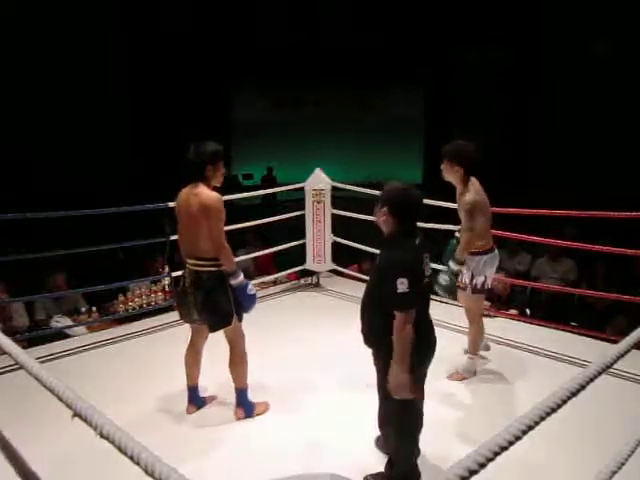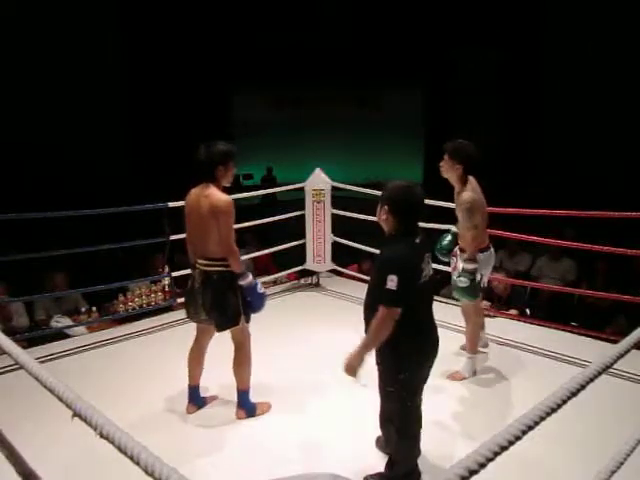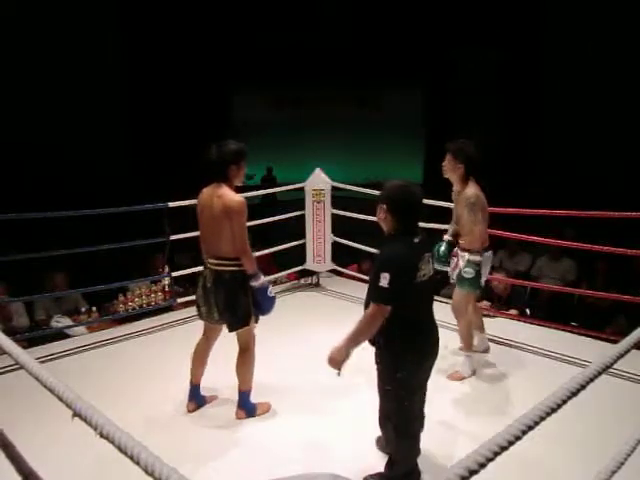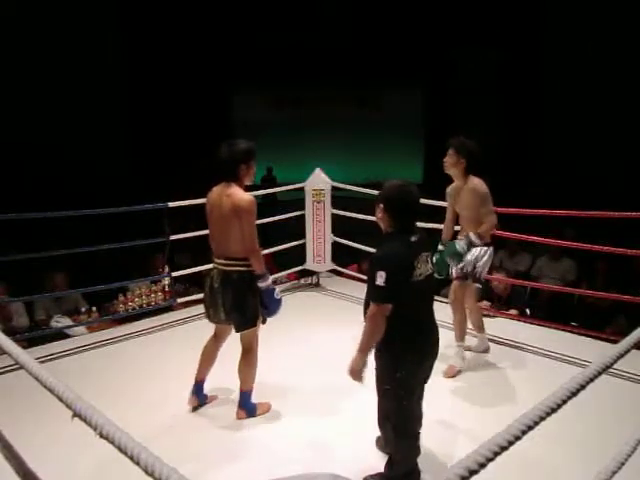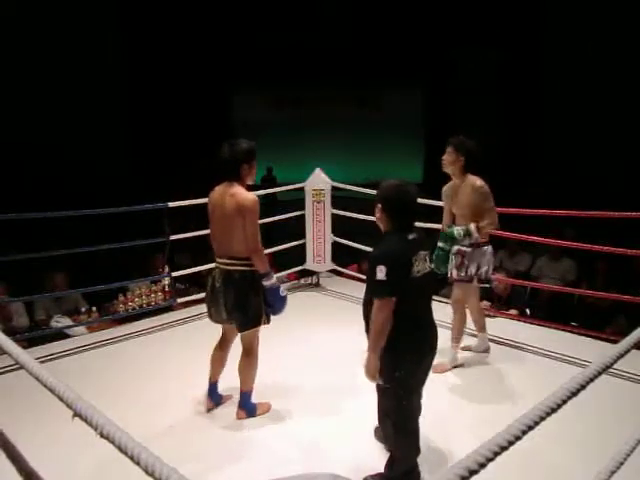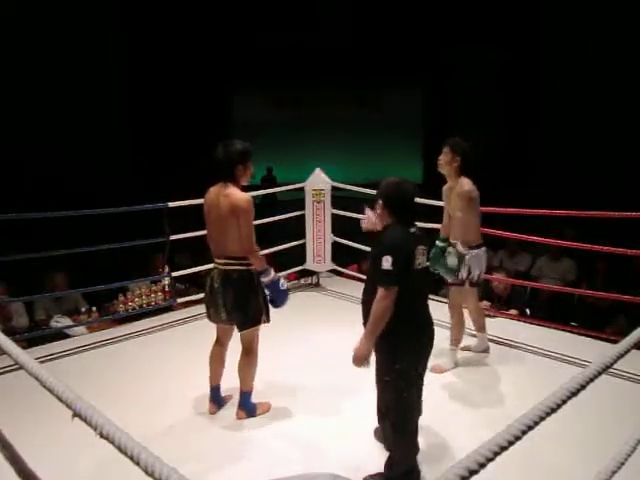
dt=0.2s
person 1, frame 1
left shoulder: (397, 258)
right shoulder: (412, 243)
left elbow: (404, 320)
left wrist: (399, 367)
left hip: (402, 350)
right hip: (418, 344)
left knee: (398, 408)
right knee: (404, 406)
right ankle: (395, 442)
person 1, frame 2
left shoulder: (395, 256)
right shoulder: (417, 243)
left elbow: (388, 315)
left wrist: (359, 353)
left hip: (401, 350)
right hip: (422, 341)
left knee: (398, 409)
right knee: (407, 403)
right ankle: (396, 442)
person 1, frame 3
left shoulder: (392, 255)
right shoulder: (420, 244)
left elbow: (378, 312)
left wrist: (345, 347)
left hip: (400, 349)
right hip: (424, 340)
left knee: (396, 409)
right knee: (410, 404)
right ankle: (401, 444)
person 1, frame 4
left shoulder: (388, 254)
right shoulder: (421, 243)
left elbow: (379, 312)
left wrist: (361, 355)
left hip: (401, 348)
right hip: (425, 340)
left knee: (396, 409)
right knee: (408, 403)
right ankle: (398, 443)
person 1, frame 5
left shoulder: (386, 250)
right shoulder: (418, 242)
left elbow: (384, 307)
left wrist: (373, 353)
left hip: (399, 345)
right hip: (424, 338)
left knee: (396, 406)
right knee: (406, 400)
right ankle: (392, 434)
person 1, frame 6
left shoulder: (391, 242)
right shoulder: (413, 235)
left elbow: (386, 296)
left wrist: (366, 339)
right wrist: (378, 226)
left hip: (398, 338)
right hip: (418, 332)
left knee: (395, 401)
right knee: (406, 395)
right ankle: (392, 434)
person 2, frame 1
left shoulder: (182, 196)
right shoulder: (212, 200)
left elbow: (182, 240)
right elbow: (221, 247)
right wrist: (237, 279)
left hip: (191, 275)
right hip: (212, 278)
left knee: (197, 338)
right knee: (236, 339)
left ankle: (194, 399)
right ankle: (243, 404)
person 2, frame 2
left shoulder: (191, 196)
right shoulder: (222, 201)
left elbow: (189, 240)
right elbow: (230, 249)
right wrist: (247, 279)
left hip: (200, 275)
right hip: (221, 277)
left knee: (201, 338)
right knee: (242, 341)
left ankle: (194, 399)
right ankle: (244, 405)
person 2, frame 3
left shoulder: (203, 196)
right shoulder: (235, 201)
right elbow: (243, 249)
right wrist: (258, 280)
left hip: (211, 274)
right hip: (233, 277)
left knee: (208, 337)
right knee: (246, 342)
left ankle: (194, 397)
right ankle: (245, 405)
person 2, frame 4
left shoulder: (213, 195)
right shoulder: (245, 201)
right elbow: (252, 249)
right wrist: (265, 281)
left hip: (218, 274)
right hip: (240, 277)
left knee: (218, 335)
right knee: (249, 344)
left ankle: (197, 393)
right ankle: (245, 406)
person 2, frame 5
left shoulder: (215, 195)
right shoulder: (247, 200)
right elbow: (255, 248)
right wrist: (269, 279)
left hip: (220, 274)
right hip: (242, 277)
left knee: (226, 337)
right knee: (249, 344)
left ankle: (212, 395)
right ankle: (245, 406)
person 2, frame 6
left shoulder: (211, 195)
right shoulder: (242, 200)
right elbow: (249, 247)
right wrist: (268, 274)
left hip: (218, 274)
right hip: (240, 277)
left knee: (221, 339)
right knee: (249, 343)
left ankle: (215, 398)
right ankle: (245, 405)
person 3, frame 1
left shoulder: (469, 199)
right shoulder: (469, 183)
left elbow: (467, 241)
left wrist: (452, 268)
right wrist: (457, 252)
left hip: (479, 257)
right hip: (476, 253)
left knee: (472, 308)
right knee: (465, 297)
left ankle: (470, 364)
right ankle: (480, 342)
person 3, frame 2
left shoulder: (468, 197)
right shoulder: (464, 184)
left elbow: (471, 239)
left wrist: (468, 271)
right wrist: (452, 235)
left hip: (477, 255)
right hip: (467, 251)
left knee: (468, 307)
right knee: (472, 300)
left ankle: (470, 365)
right ankle: (480, 339)
person 3, frame 3
left shoulder: (471, 195)
right shoulder: (457, 190)
left elbow: (479, 233)
left wrist: (470, 264)
right wrist: (447, 241)
left hip: (477, 254)
right hip: (463, 251)
left knee: (459, 306)
right knee: (468, 300)
left ankle: (467, 364)
right ankle: (482, 342)
person 3, frame 4
left shoulder: (478, 189)
right shoulder: (451, 190)
left elbow: (491, 224)
left wrist: (467, 242)
right wrist: (443, 249)
left hip: (478, 249)
right hip: (462, 248)
left knee: (456, 298)
right knee: (469, 299)
left ankle: (459, 357)
right ankle: (482, 343)
person 3, frame 5
left shoulder: (478, 187)
right shoulder: (447, 190)
left elbow: (492, 221)
left wrist: (465, 232)
right wrist: (442, 246)
left hip: (477, 250)
right hip: (460, 248)
left knee: (458, 301)
right knee: (471, 299)
left ankle: (452, 356)
right ankle: (482, 342)
person 3, frame 6
left shoulder: (466, 190)
right shoulder: (447, 189)
left elbow: (472, 228)
left wrist: (458, 254)
right wrist: (440, 246)
left hip: (470, 252)
right hip: (456, 249)
left knee: (455, 303)
right knee: (470, 299)
left ankle: (452, 357)
right ankle: (482, 342)
